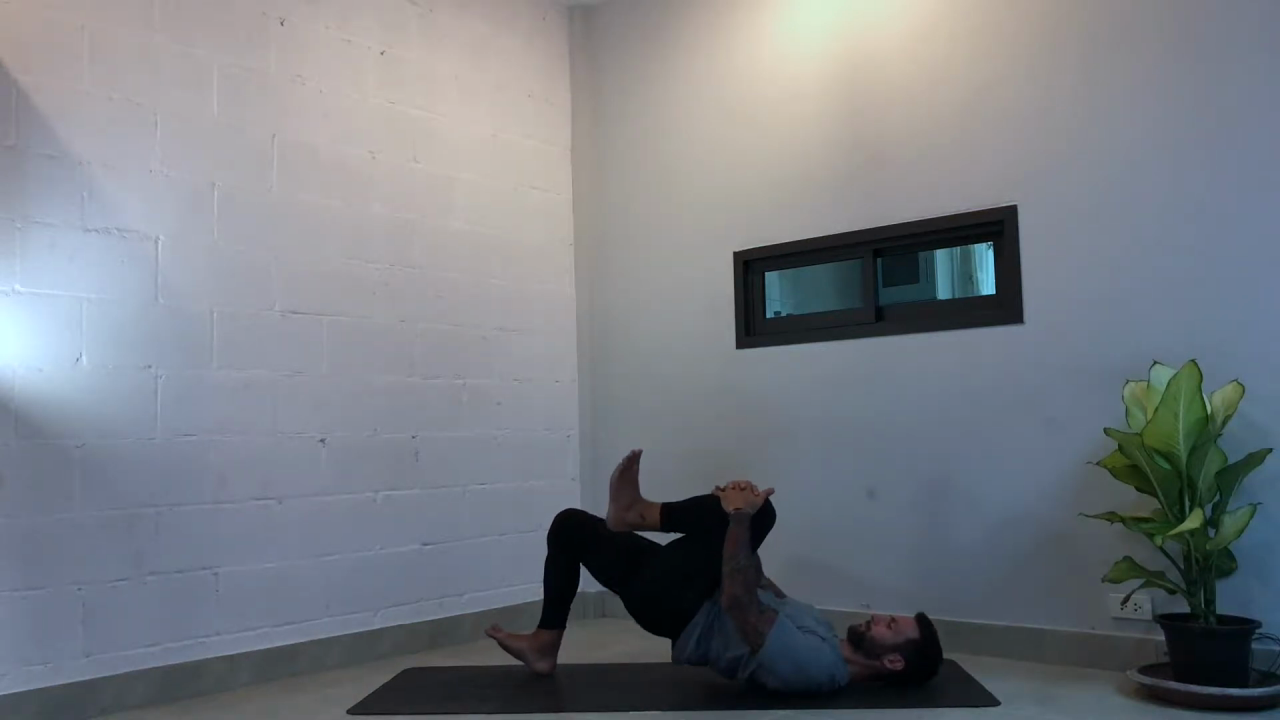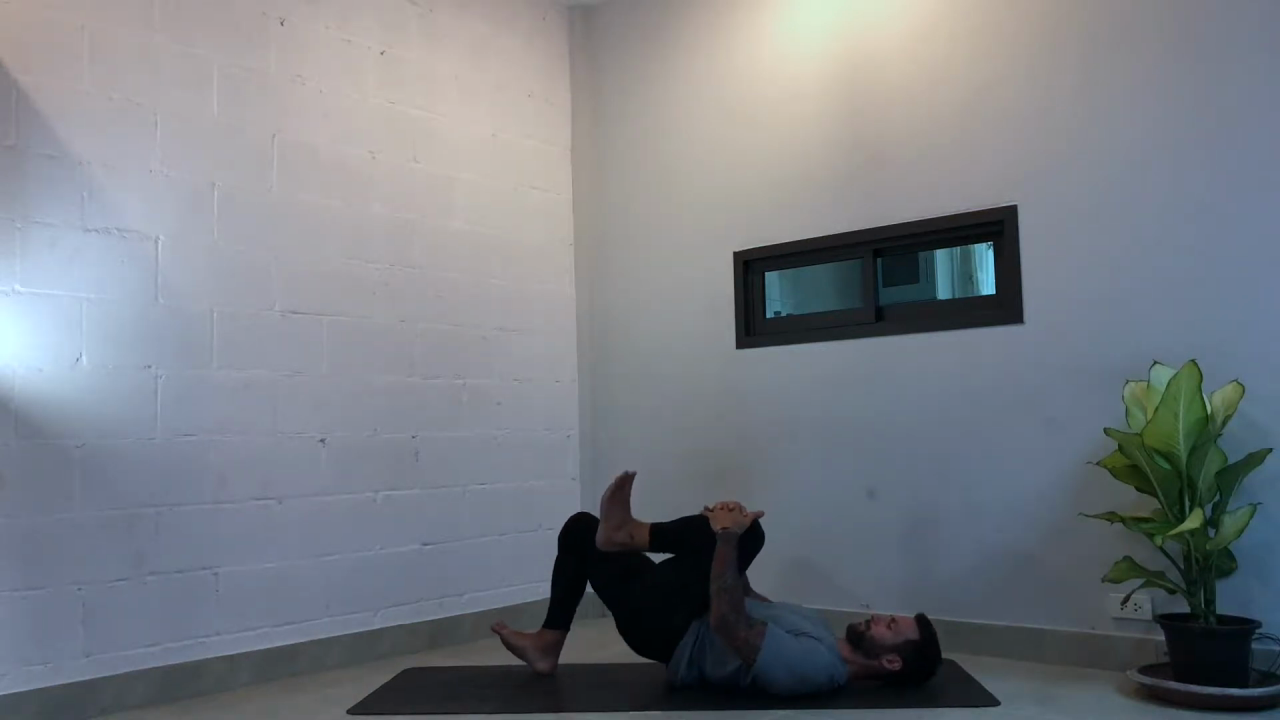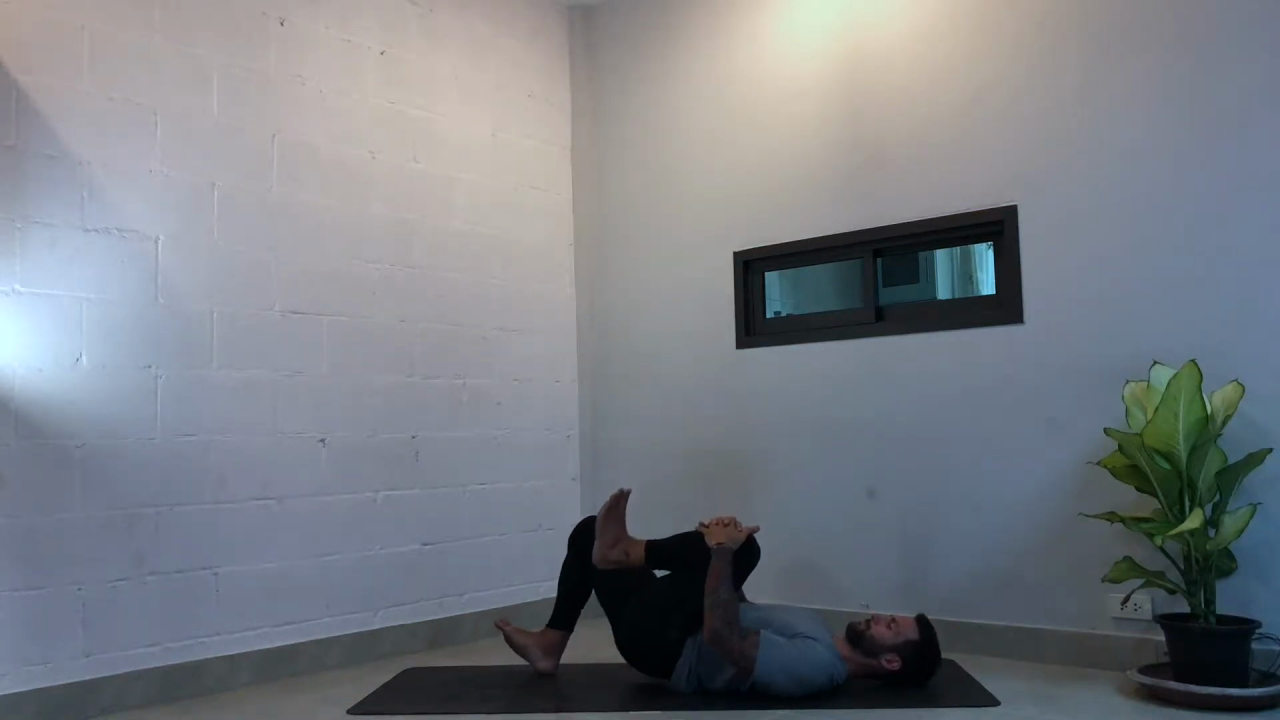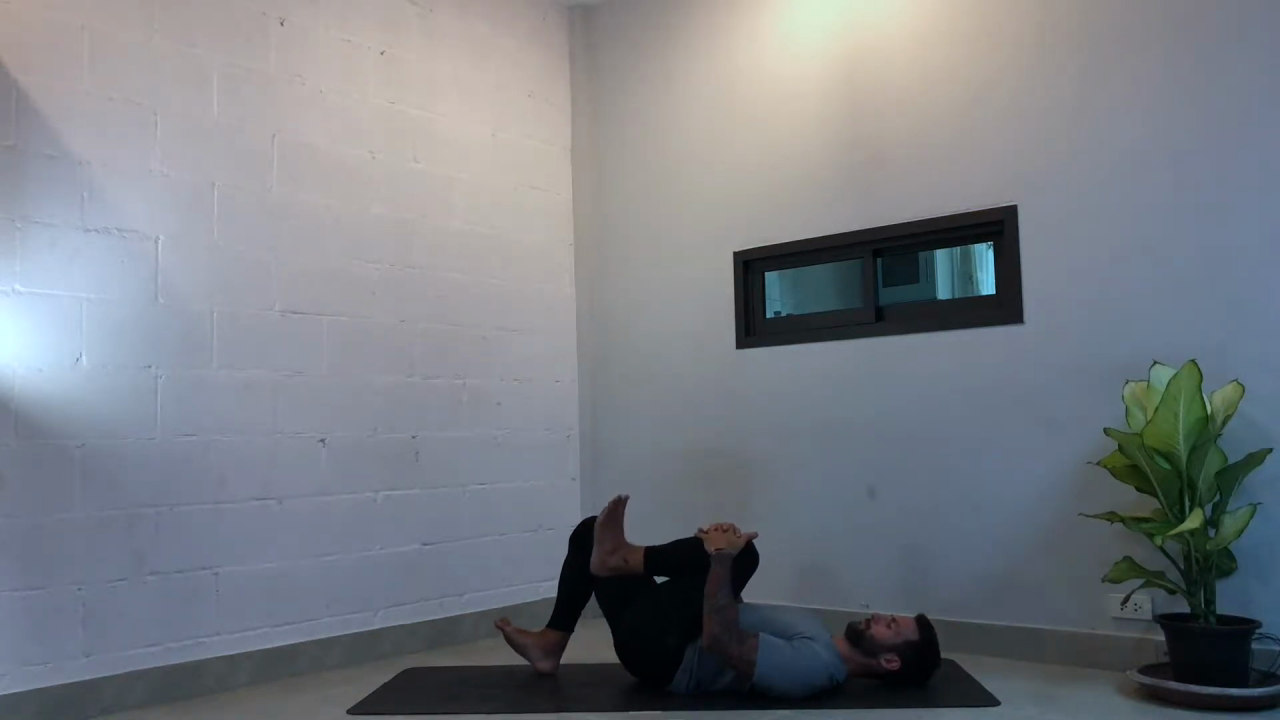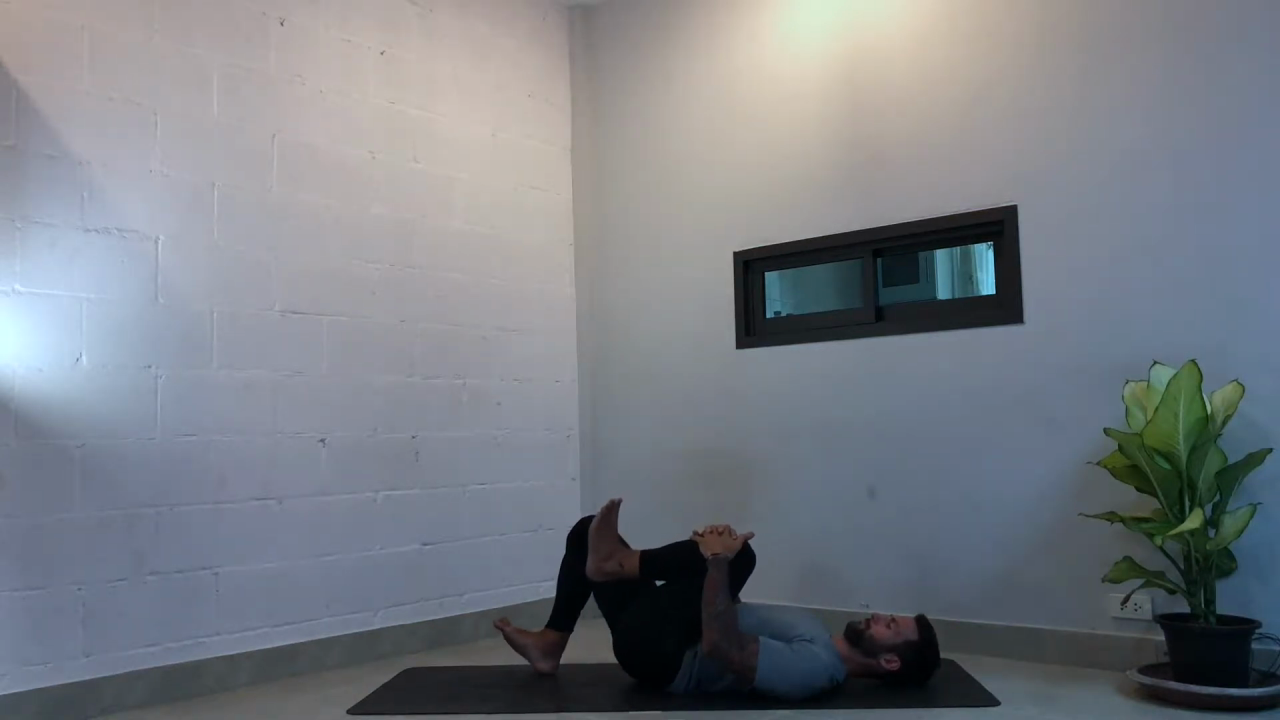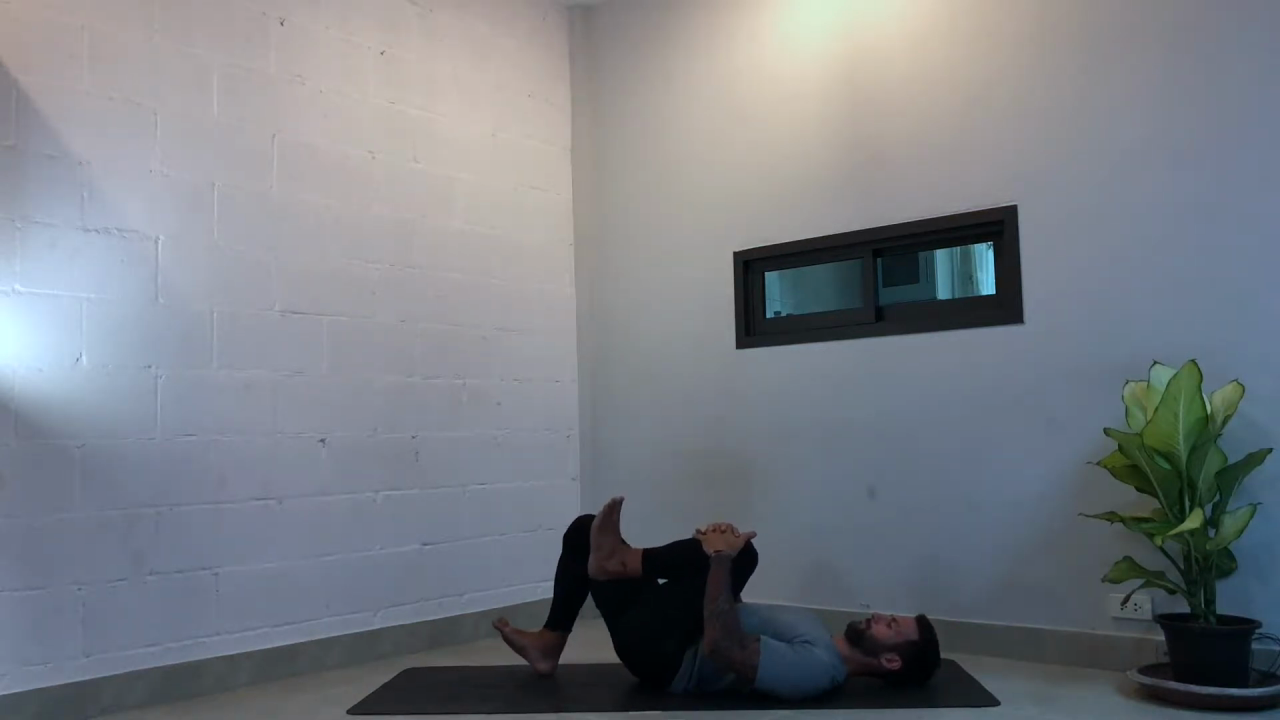
dt=0.3s
person 1, frame 1
left shoulder: (817, 666)
right shoulder: (824, 639)
left elbow: (737, 601)
right elbow: (757, 586)
left wrist: (739, 518)
right wrist: (739, 516)
left hip: (674, 607)
right hip: (684, 596)
left knee: (756, 512)
right knee: (568, 526)
left ankle: (636, 513)
right ankle: (546, 645)
person 1, frame 2
left shoulder: (816, 666)
right shoulder: (821, 640)
left elbow: (727, 621)
right elbow: (747, 599)
left wrist: (727, 538)
right wrist: (728, 540)
left hip: (664, 628)
right hip: (681, 616)
left knee: (745, 533)
right knee: (578, 528)
left ankle: (627, 535)
right ankle: (548, 646)
person 1, frame 3
left shoulder: (816, 666)
right shoulder: (818, 638)
left elbow: (720, 634)
right elbow: (733, 609)
left wrist: (721, 552)
right wrist: (723, 549)
left hip: (660, 643)
right hip: (667, 630)
left knee: (743, 548)
right knee: (588, 531)
left ankle: (623, 551)
right ankle: (550, 646)
person 1, frame 4
left shoulder: (816, 667)
right shoulder: (817, 638)
left elbow: (719, 640)
left wrist: (721, 558)
right wrist: (722, 553)
left hip: (658, 651)
right hip: (665, 632)
left knee: (740, 556)
right knee: (589, 531)
left ankle: (622, 558)
right ankle: (550, 646)
person 1, frame 5
left shoulder: (816, 668)
right shoulder: (816, 639)
left elbow: (720, 646)
left wrist: (717, 562)
right wrist: (718, 558)
left hip: (657, 652)
right hip: (665, 634)
left knee: (737, 556)
right knee: (585, 531)
left ankle: (617, 562)
right ankle: (550, 646)
person 1, frame 6
left shoulder: (817, 669)
right shoulder: (817, 638)
left elbow: (721, 646)
left wrist: (721, 560)
right wrist: (720, 557)
left hip: (660, 651)
right hip: (661, 630)
left knee: (739, 555)
right knee: (582, 531)
left ankle: (619, 562)
right ankle: (549, 646)
